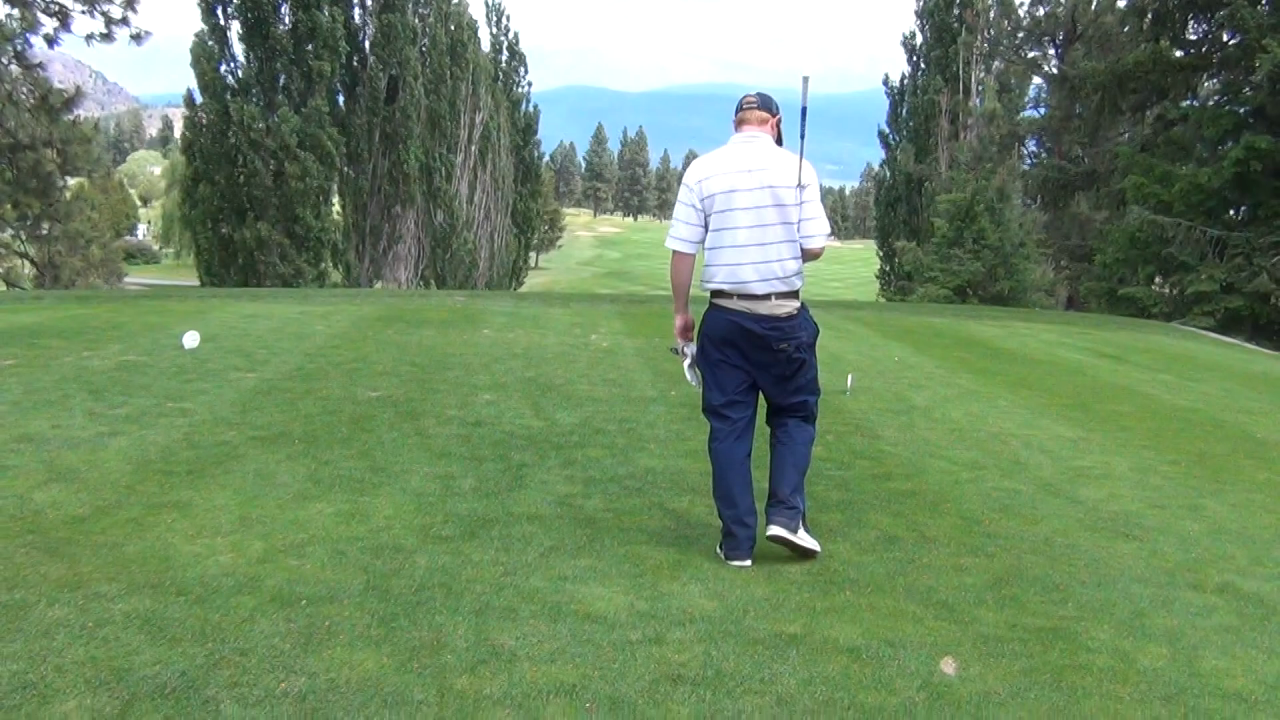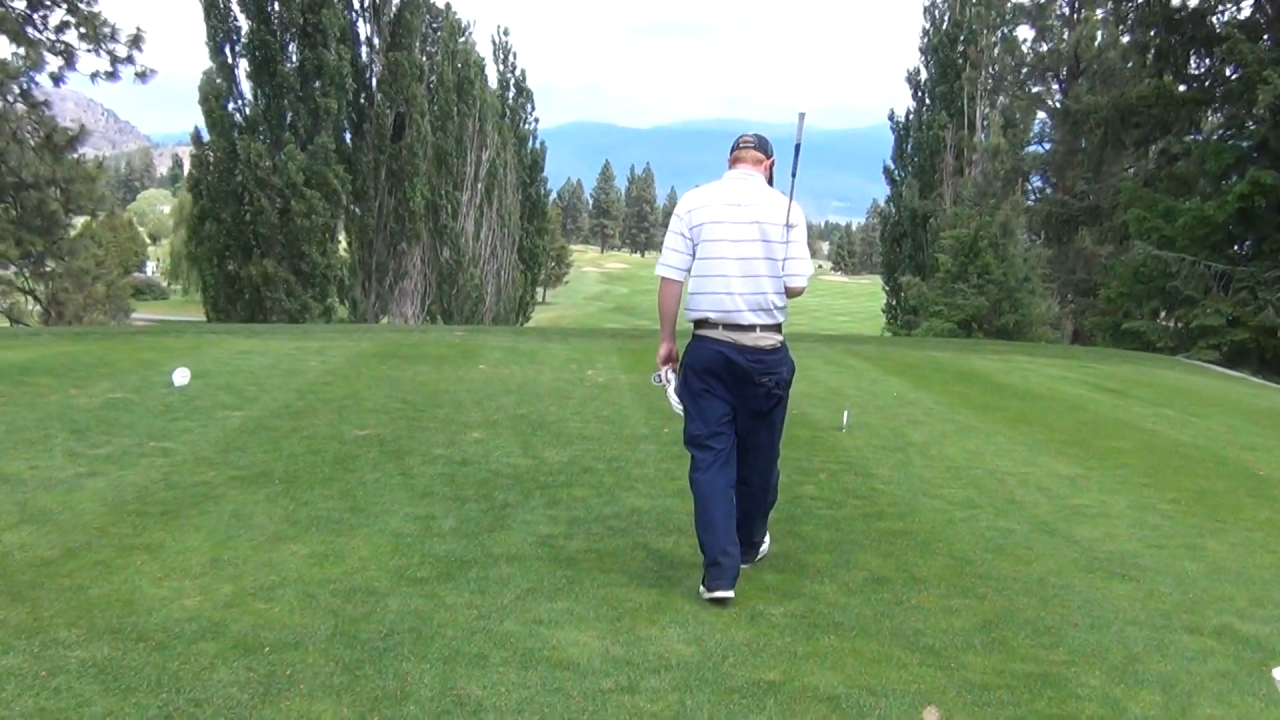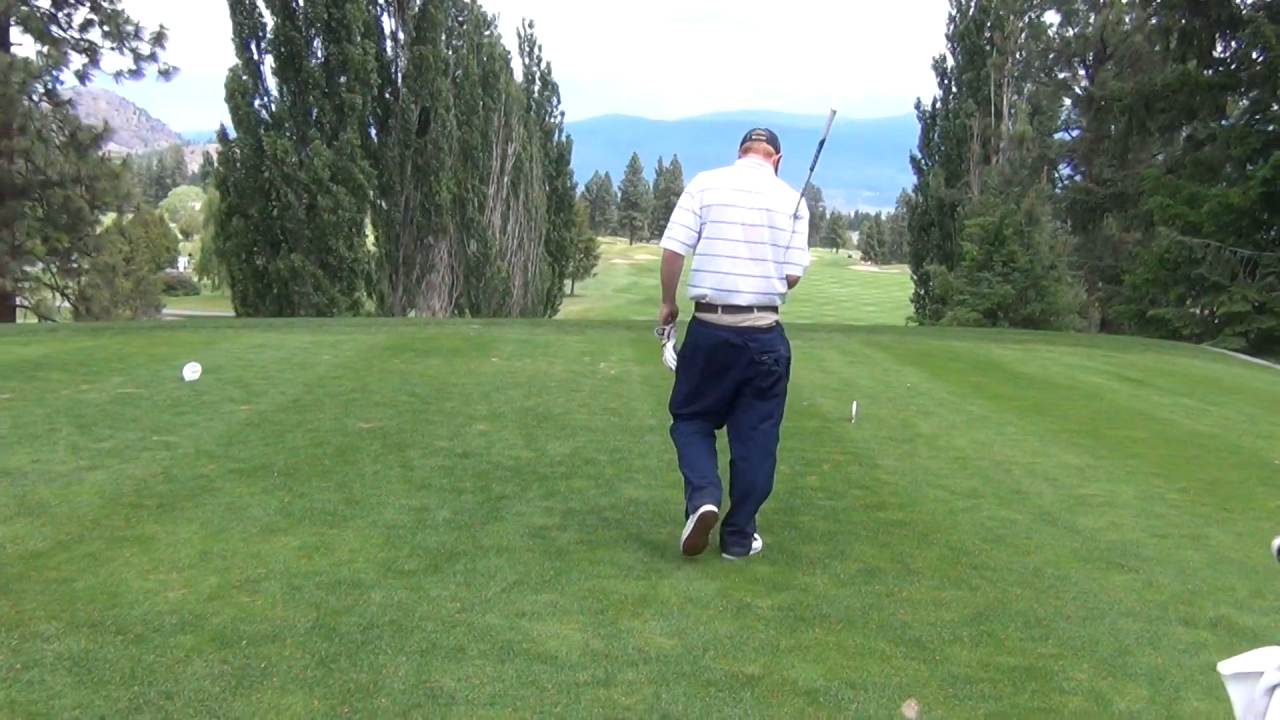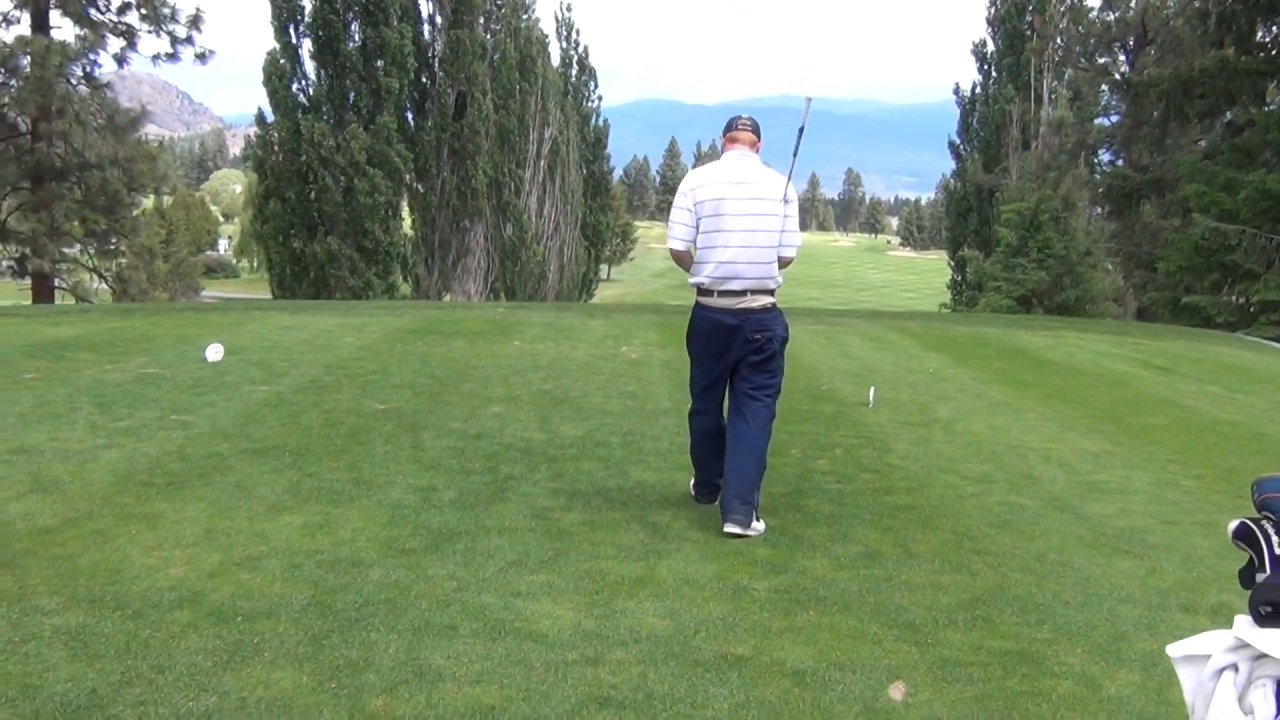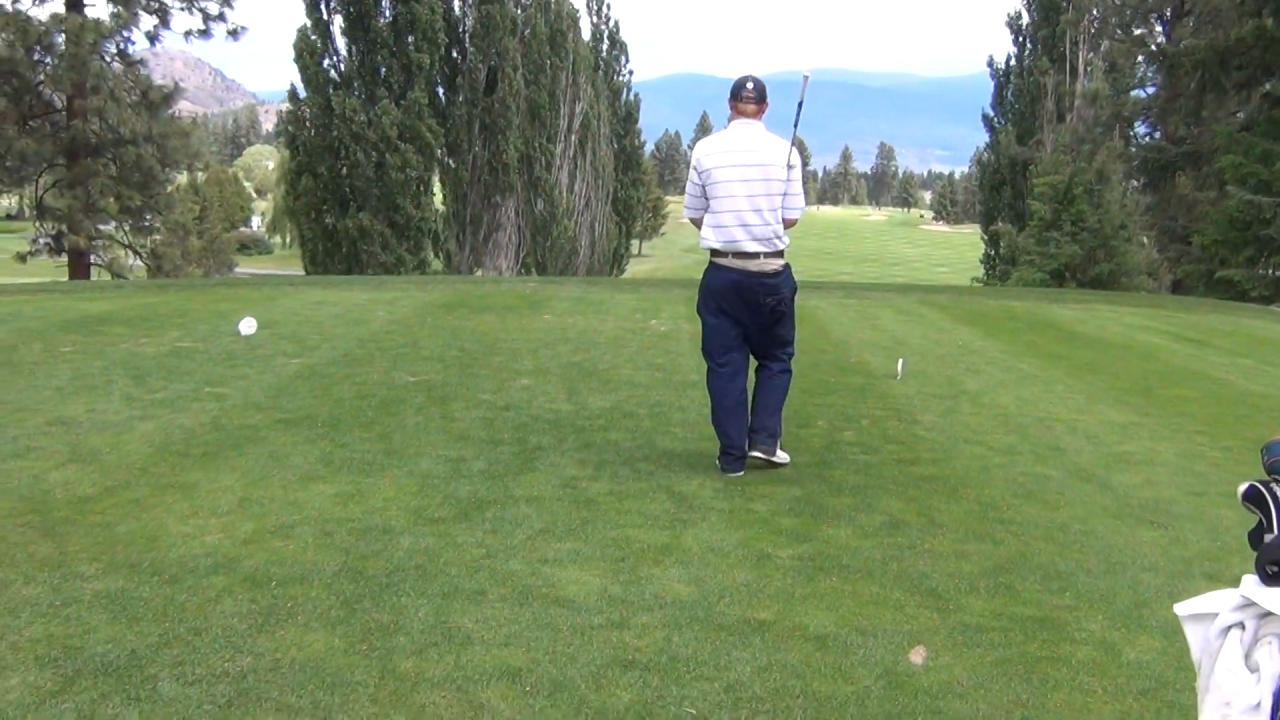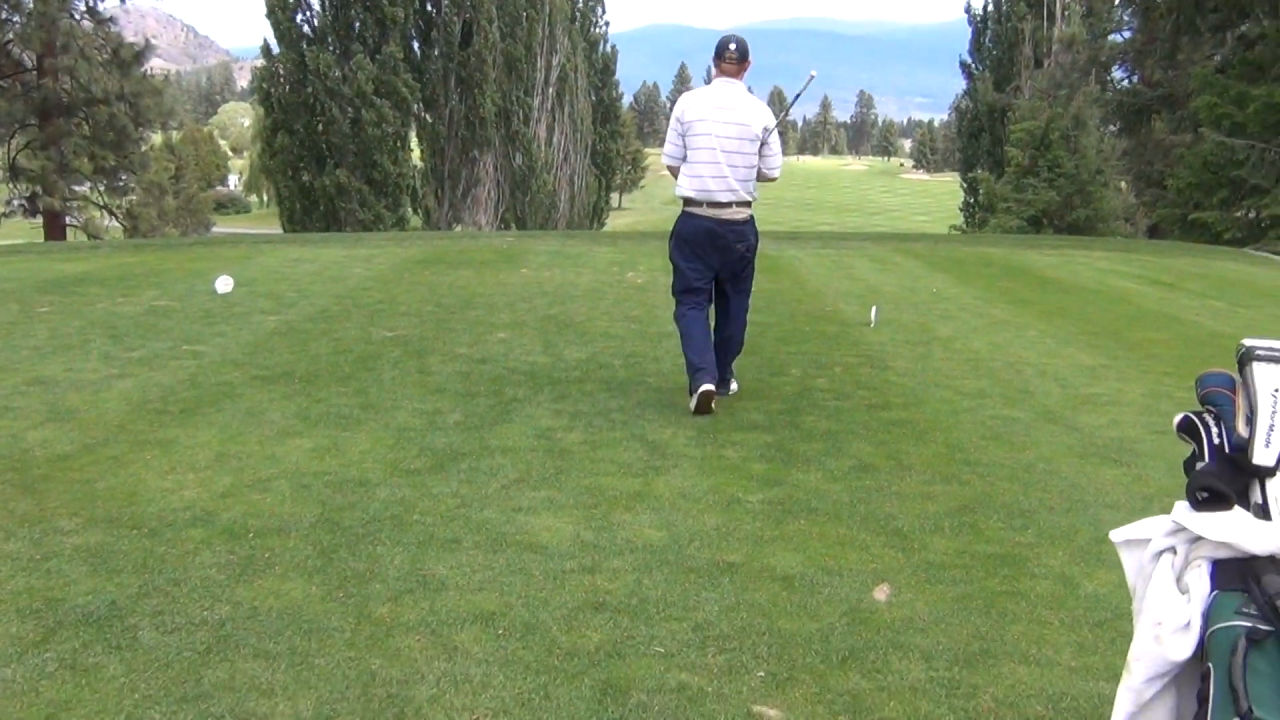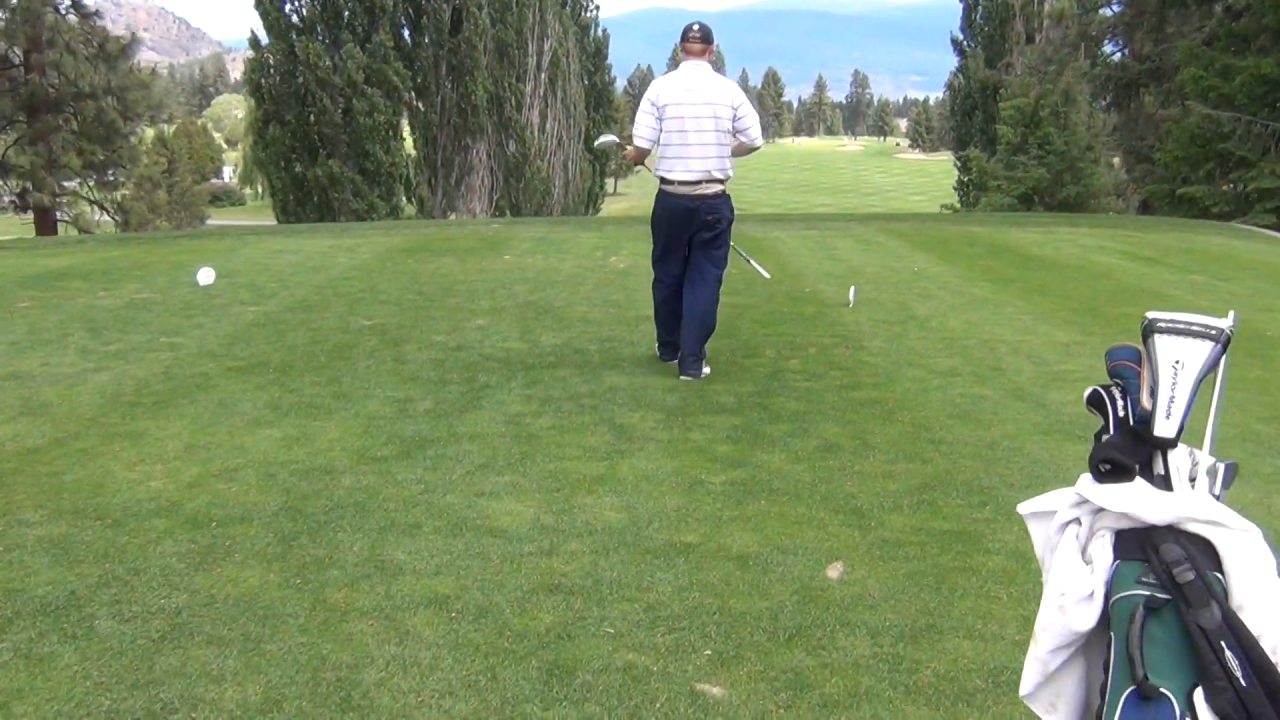
dt=0.4s
person 1, frame 1
left shoulder: (701, 169)
right shoulder: (796, 167)
left elbow: (682, 249)
right elbow: (814, 247)
left wrist: (681, 311)
left hip: (726, 316)
right hip: (783, 315)
left knee: (729, 426)
right knee: (795, 413)
left ankle: (737, 540)
right ankle: (785, 514)
person 1, frame 2
left shoulder: (693, 202)
right shoulder: (786, 208)
left elbow: (670, 277)
right elbow: (796, 286)
left wrist: (666, 340)
left hip: (708, 348)
right hip: (765, 349)
left knee: (711, 458)
right knee: (759, 454)
left ankle: (719, 573)
right ankle: (748, 544)
person 1, frame 3
left shoulder: (703, 184)
right shoulder: (792, 200)
left elbow: (673, 250)
right elbow: (793, 276)
left wrist: (667, 302)
left hip: (709, 326)
right hip: (763, 332)
left knee: (691, 419)
right knee: (756, 435)
left ankle: (703, 499)
right ankle: (739, 535)
person 1, frame 4
left shoulder: (696, 180)
right shoulder: (780, 184)
left elbow: (678, 249)
right elbow: (786, 255)
left hip: (710, 311)
right hip: (760, 313)
left knee: (706, 403)
right knee: (754, 410)
left ankle: (707, 486)
right ankle: (739, 509)
person 1, frame 5
left shoulder: (705, 149)
right shoulder: (784, 150)
left elbow: (694, 215)
right elbow: (792, 217)
left hip: (722, 272)
right hip: (771, 272)
left knee: (725, 364)
right knee: (774, 359)
left ankle: (733, 456)
right ankle: (764, 441)
person 1, frame 6
left shoulder: (688, 103)
right shoulder: (760, 112)
left elbow: (672, 163)
right elbow: (770, 173)
left hip: (694, 220)
right hip: (738, 223)
left knee: (691, 301)
right knee: (733, 305)
left ankle: (703, 377)
right ankle: (722, 377)
person 1, frame 7
left shoulder: (660, 87)
right shoulder: (729, 90)
left elbow: (642, 146)
right elbow: (754, 141)
left wrist: (632, 156)
left hip: (671, 197)
right hip: (713, 198)
left knee: (666, 275)
right knee: (704, 278)
left ankle: (669, 347)
right ankle: (692, 360)
